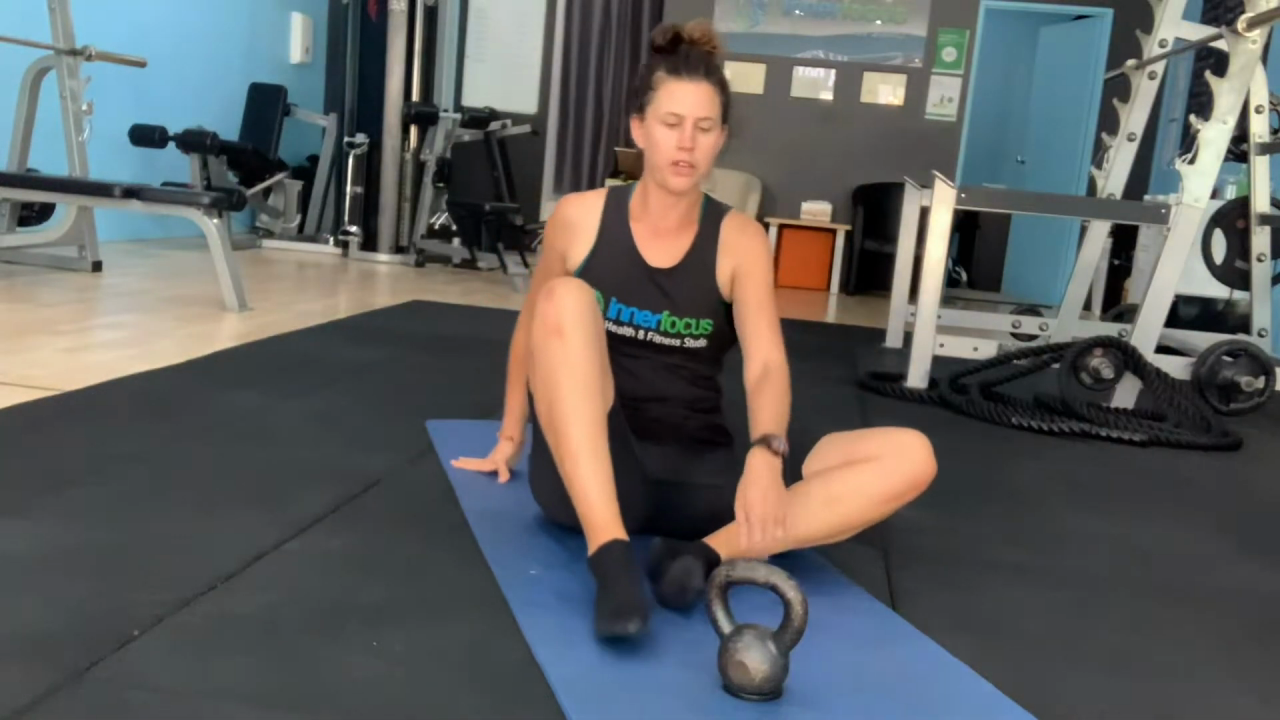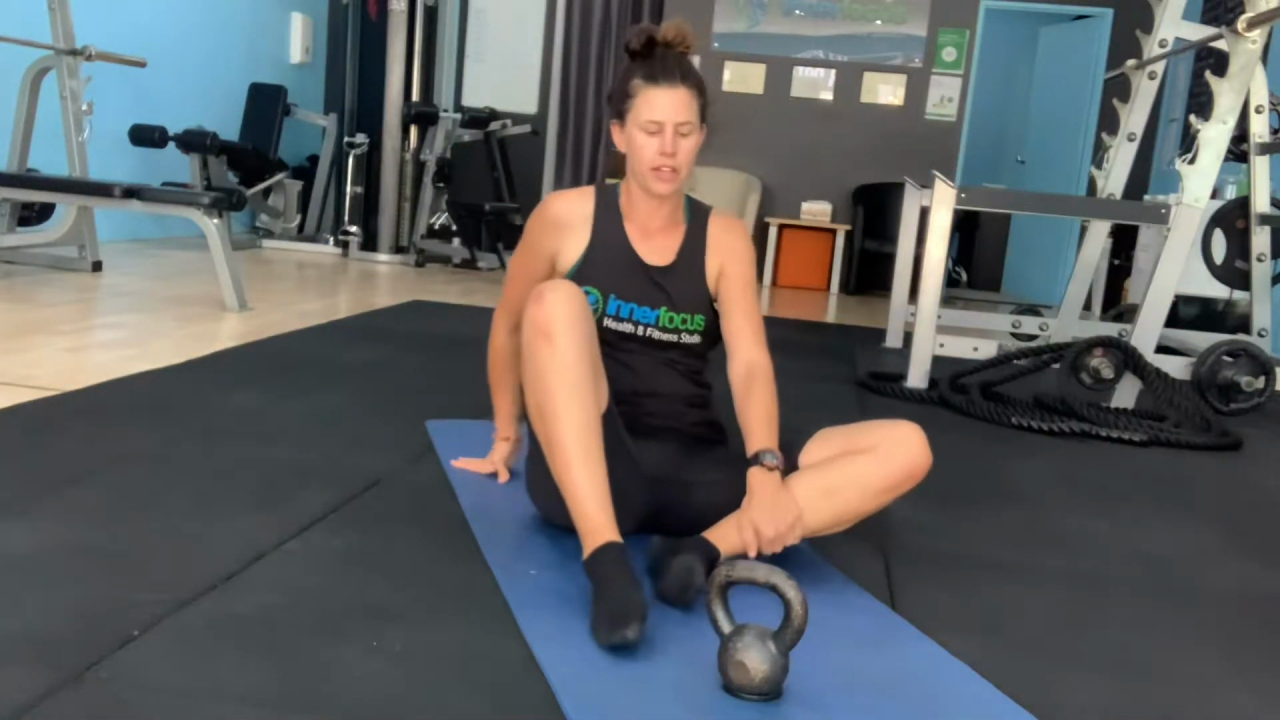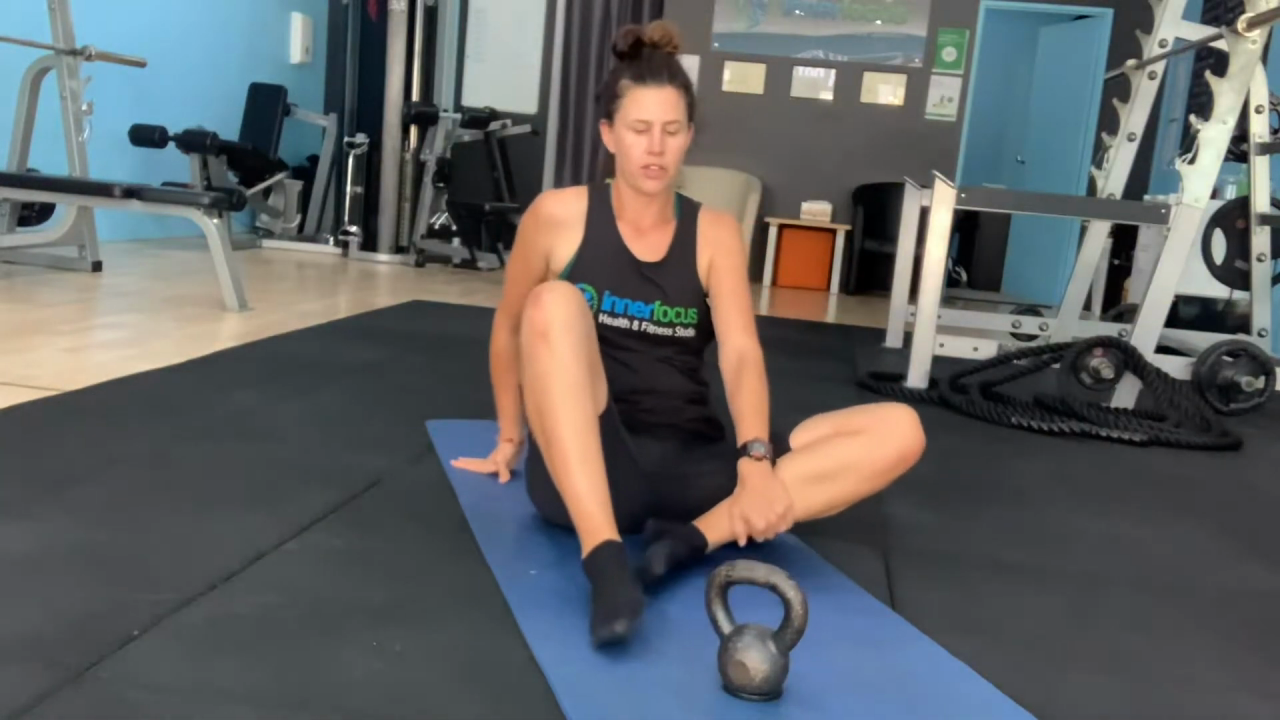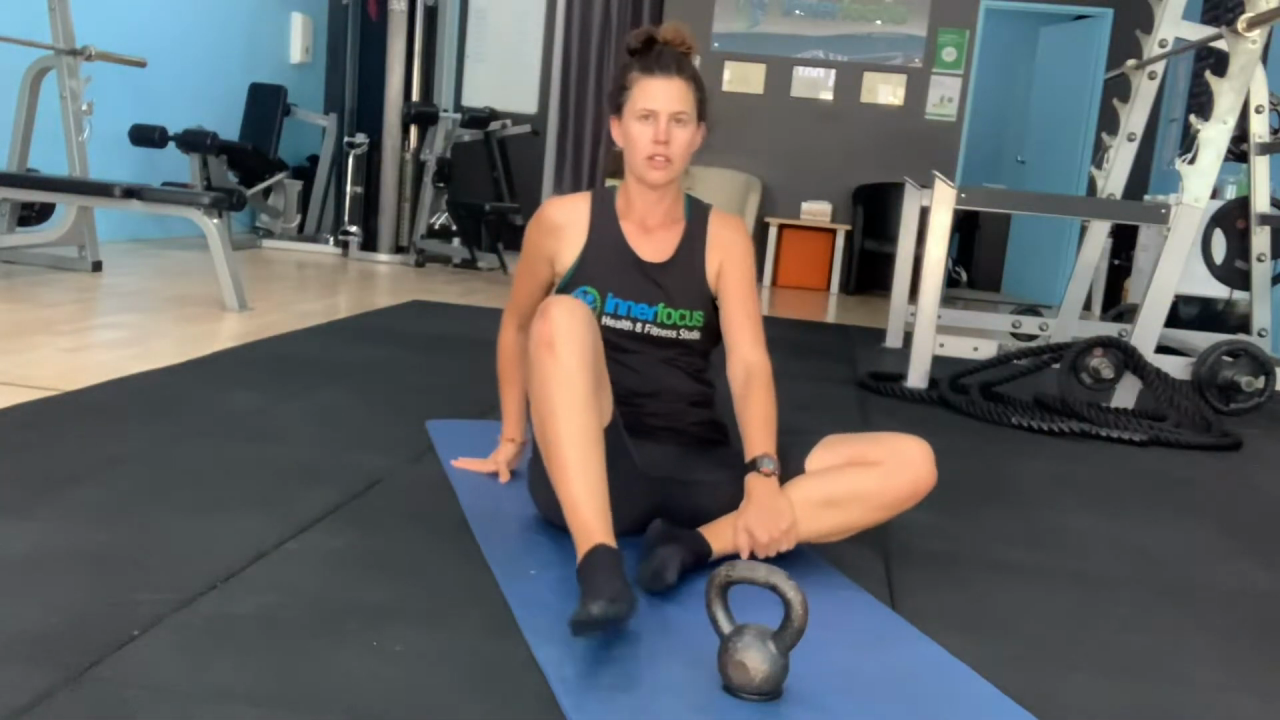
dt=0.3s
person 1, frame 1
left shoulder: (739, 239)
right shoulder: (579, 217)
left elbow: (766, 363)
right elbow: (533, 325)
left wrist: (766, 453)
right wrist: (510, 438)
left hip: (697, 473)
right hip: (588, 473)
left knee: (910, 457)
right knee: (566, 300)
left ankle: (706, 553)
right ankle: (610, 554)
person 1, frame 2
left shoulder: (725, 237)
right shoulder: (567, 216)
left elbow: (749, 363)
right elbow: (508, 325)
left wrist: (766, 472)
right wrist: (506, 438)
left hip: (691, 470)
right hip: (588, 473)
left knee: (905, 449)
right knee: (556, 300)
left ankle: (709, 546)
right ankle: (605, 559)
person 1, frame 3
left shoulder: (715, 232)
right shoulder: (559, 215)
left elbow: (741, 354)
right elbow: (509, 328)
left wrist: (756, 464)
right wrist: (510, 439)
left hip: (689, 466)
right hip: (583, 470)
left knee: (899, 431)
right knee: (555, 301)
left ankle: (695, 534)
right ankle: (604, 556)
person 1, frame 4
left shoulder: (724, 236)
right shoulder: (565, 220)
left elbow: (749, 364)
right elbow: (517, 327)
left wrist: (763, 478)
right wrist: (512, 439)
left hip: (694, 466)
right hip: (596, 464)
left knee: (910, 465)
right knee: (562, 321)
left ankle: (702, 542)
right ankle: (598, 567)
